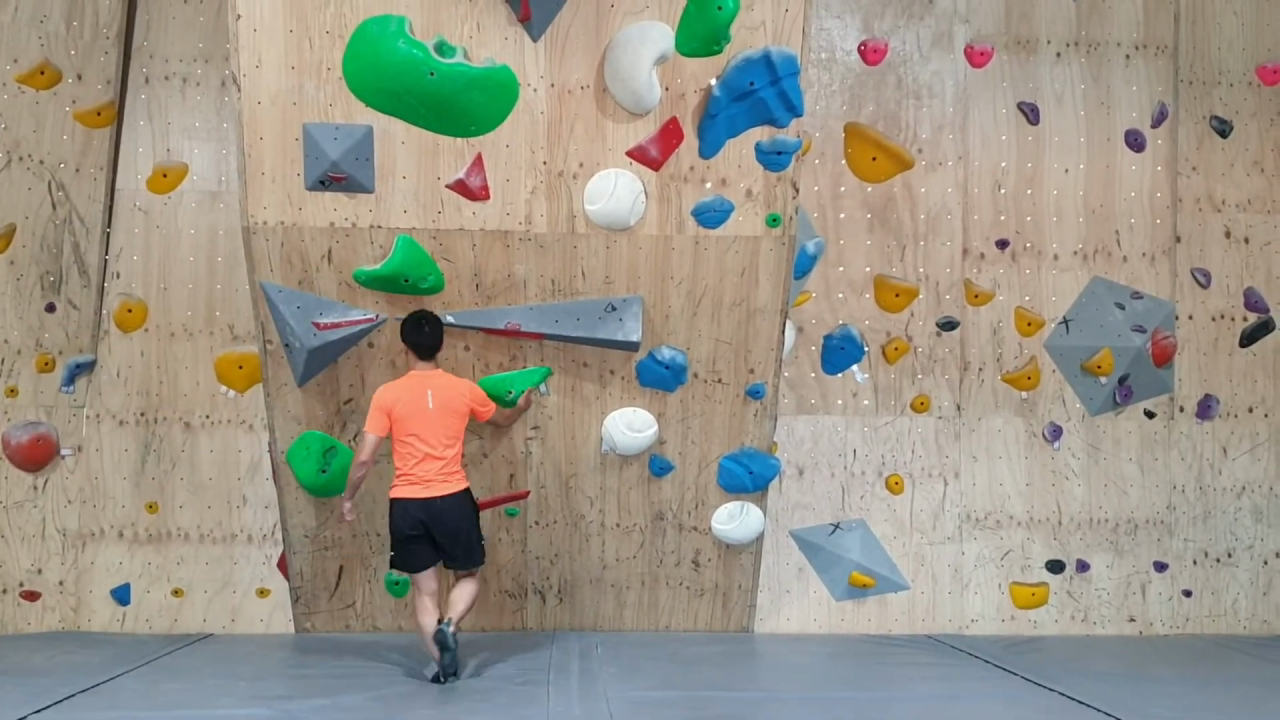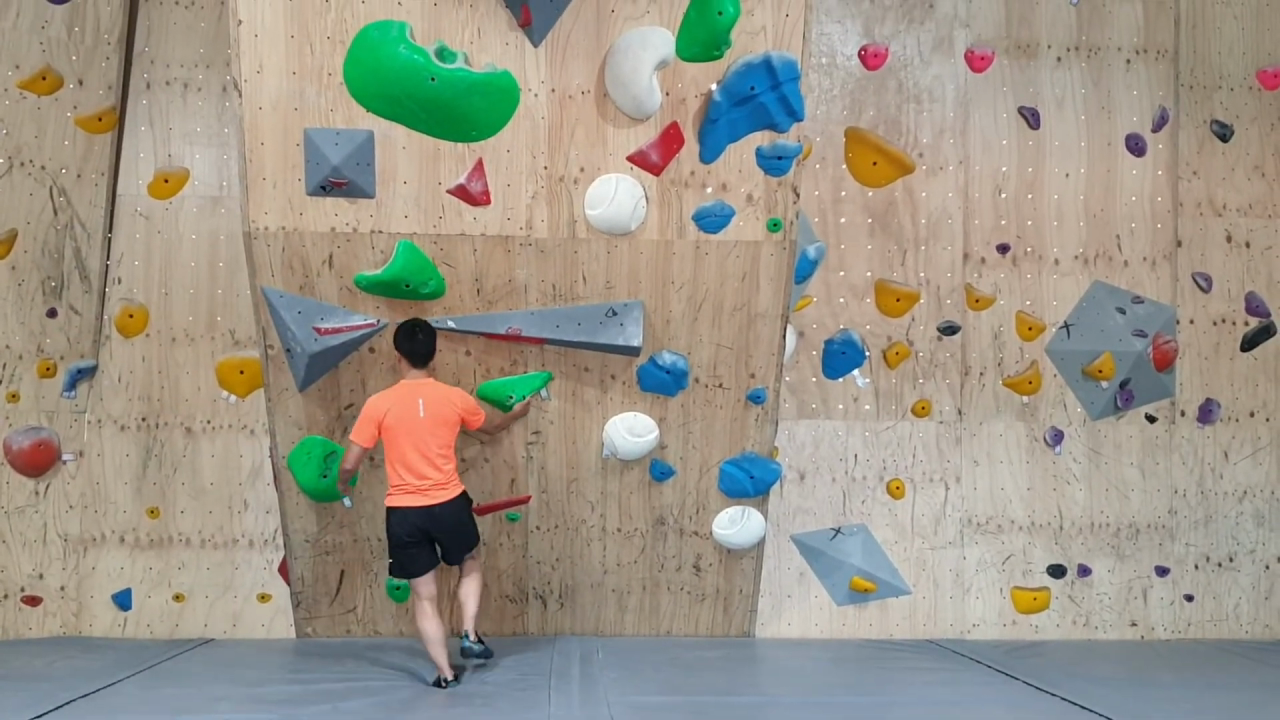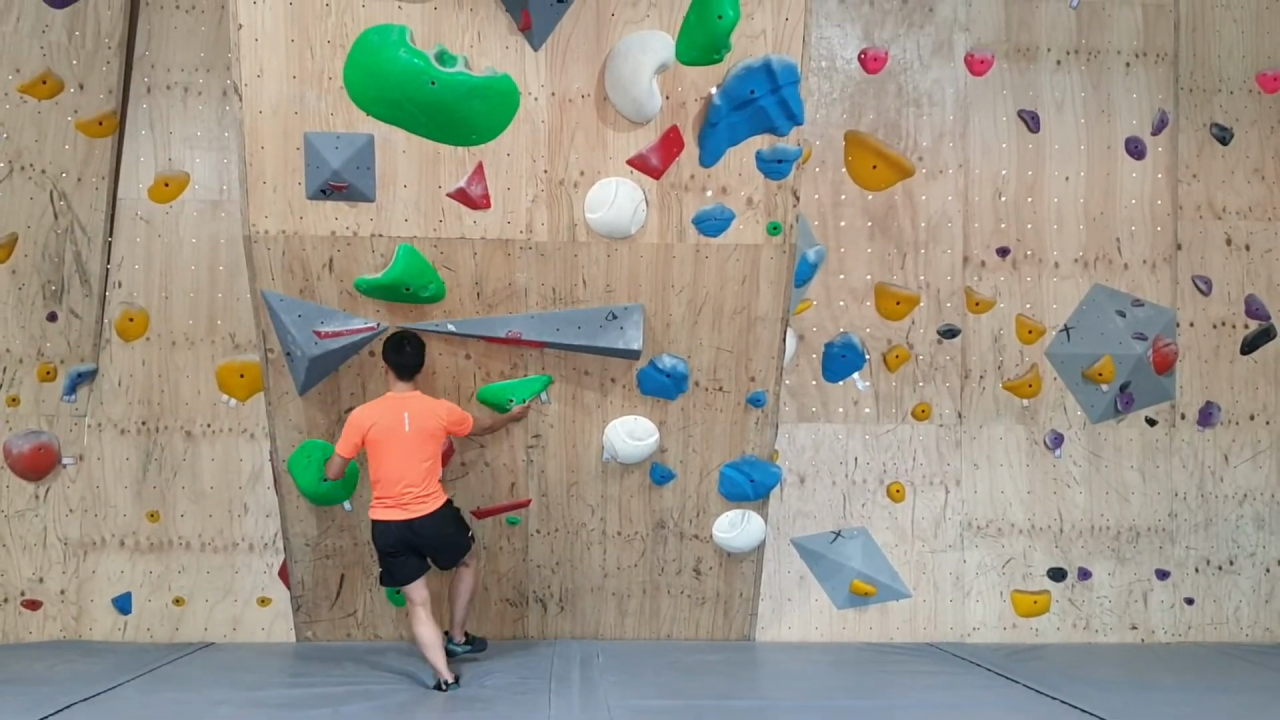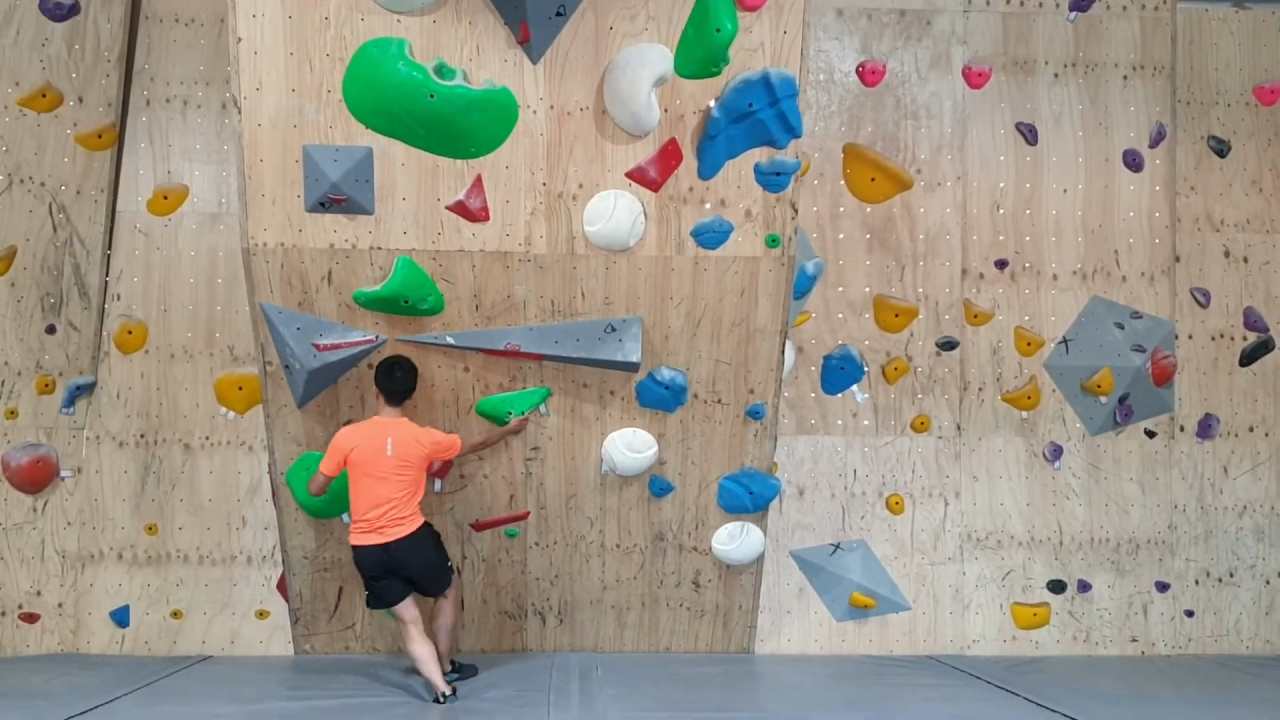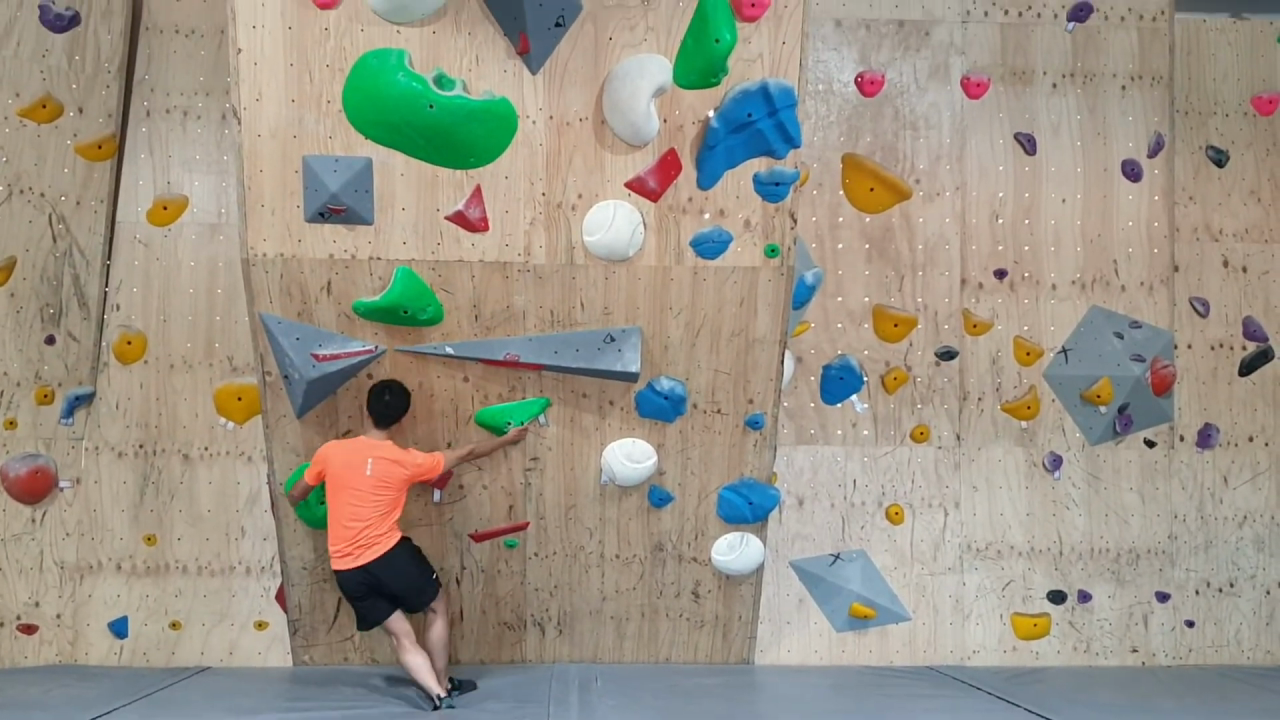
dt=0.2s
person 1, frame 1
left shoulder: (388, 394)
right shoulder: (464, 389)
left elbow: (365, 458)
right elbow: (502, 419)
left wrist: (348, 497)
right wrist: (521, 407)
left hip: (406, 505)
right hip: (452, 500)
left knee: (424, 590)
right knee: (468, 577)
left ankle: (444, 668)
right ankle: (448, 626)
person 1, frame 2
left shoulder: (378, 404)
right shoulder: (455, 398)
left elbow: (349, 465)
right elbow: (491, 425)
left wrist: (344, 484)
right wrist: (516, 413)
left hip: (402, 513)
right hip: (448, 504)
left knee: (424, 596)
right knee: (471, 562)
left ankle: (446, 674)
right ankle: (470, 635)
person 1, frame 3
left shoulder: (363, 416)
right shoulder: (441, 411)
left elbow: (333, 473)
right elbow: (483, 426)
left wrist: (330, 468)
right wrist: (512, 416)
left hip: (386, 525)
right hip: (433, 515)
left knee: (418, 603)
right knee: (467, 561)
left ankle: (445, 677)
right ankle: (457, 637)
person 1, frame 4
left shoulder: (347, 437)
right shoulder: (426, 439)
left elbow: (317, 488)
right elbow: (475, 443)
right wrist: (509, 429)
left hip: (366, 550)
right hip: (411, 538)
left knee: (410, 622)
right knee: (448, 593)
left ankle: (443, 689)
right ankle: (447, 668)
person 1, frame 5
left shoulder: (330, 452)
right shoulder: (408, 462)
left elbow: (296, 495)
right elbow: (466, 453)
left wrist: (294, 496)
right wrist: (507, 439)
left hip: (346, 572)
right hip: (389, 556)
left knee: (400, 633)
right knee: (437, 608)
left ankle: (437, 694)
right ankle: (444, 685)
